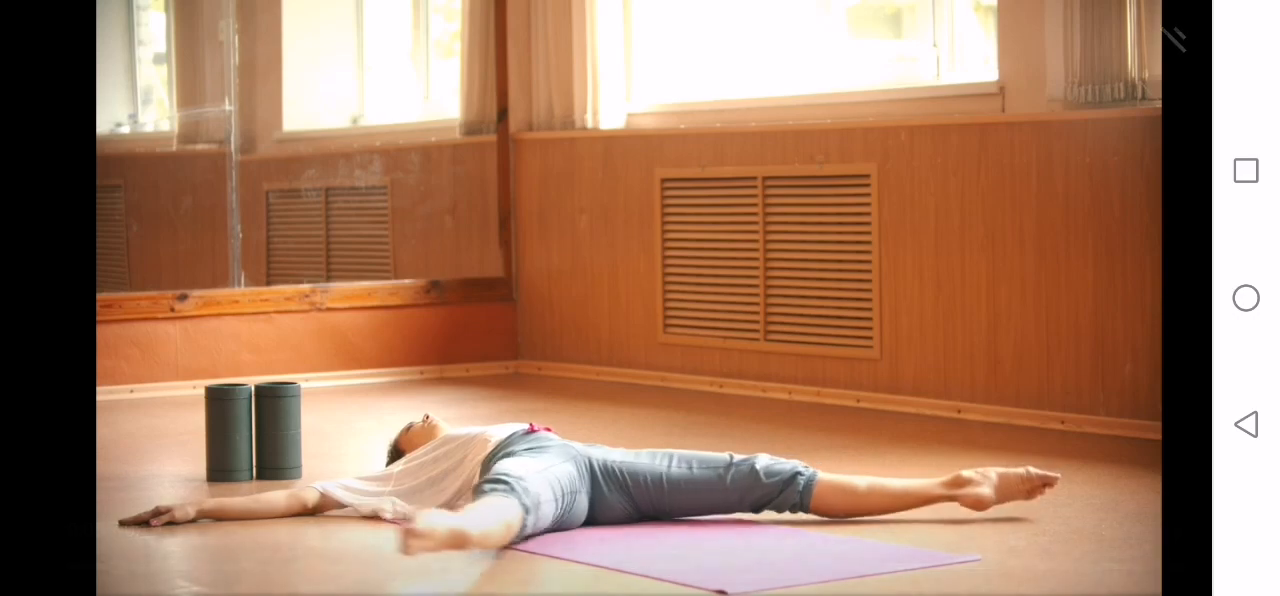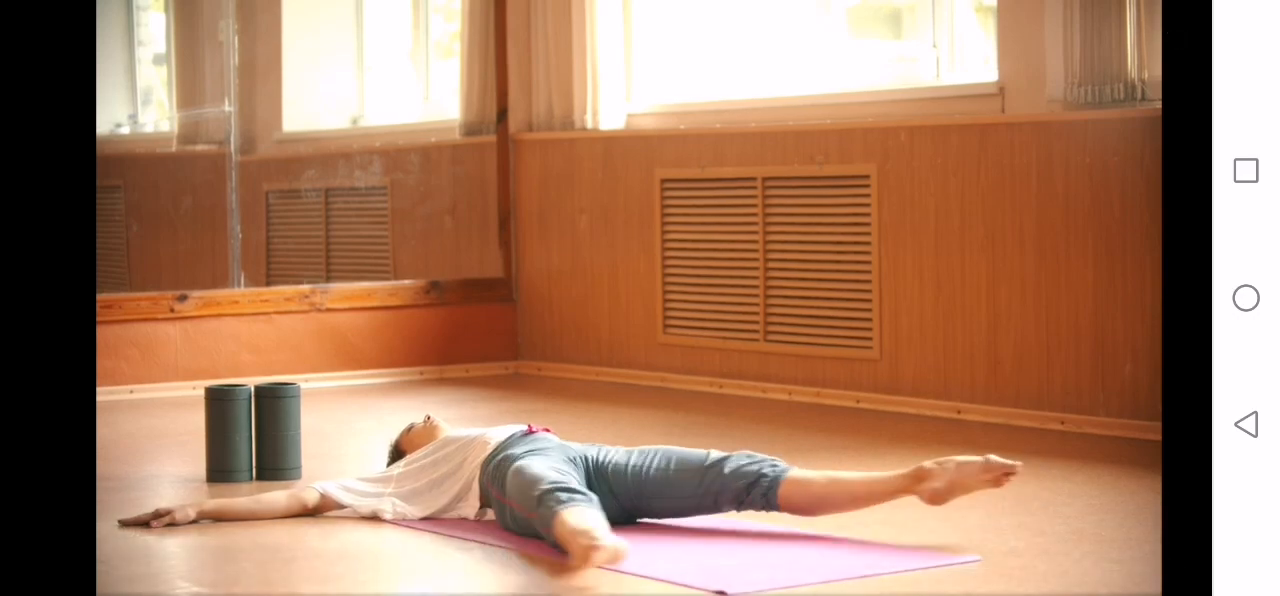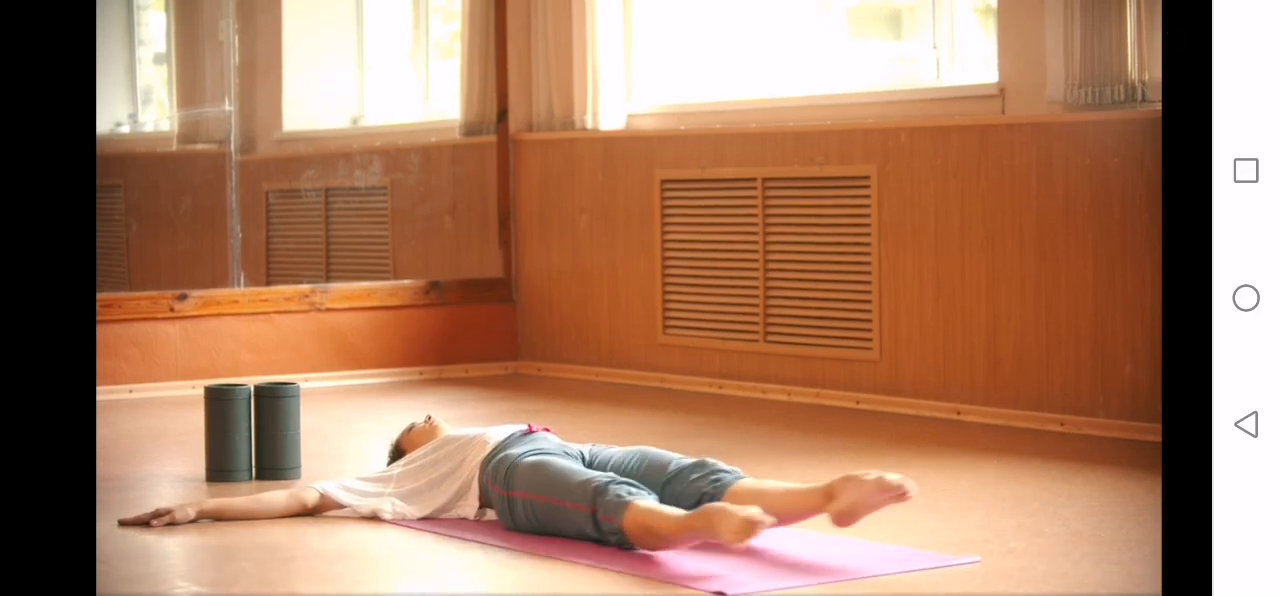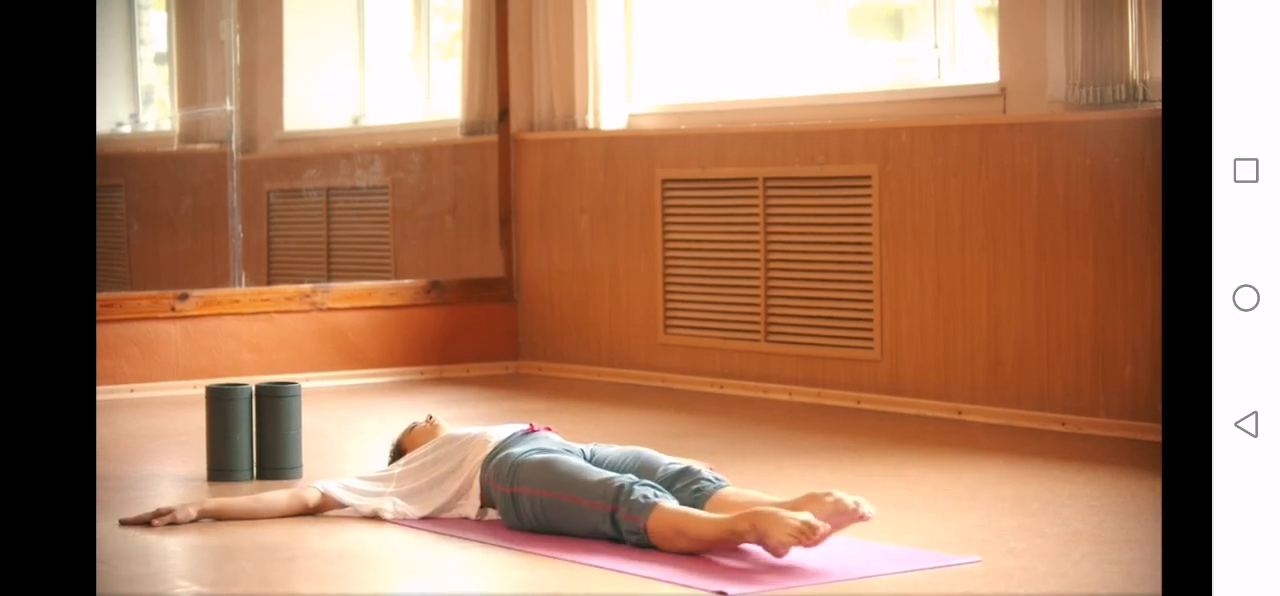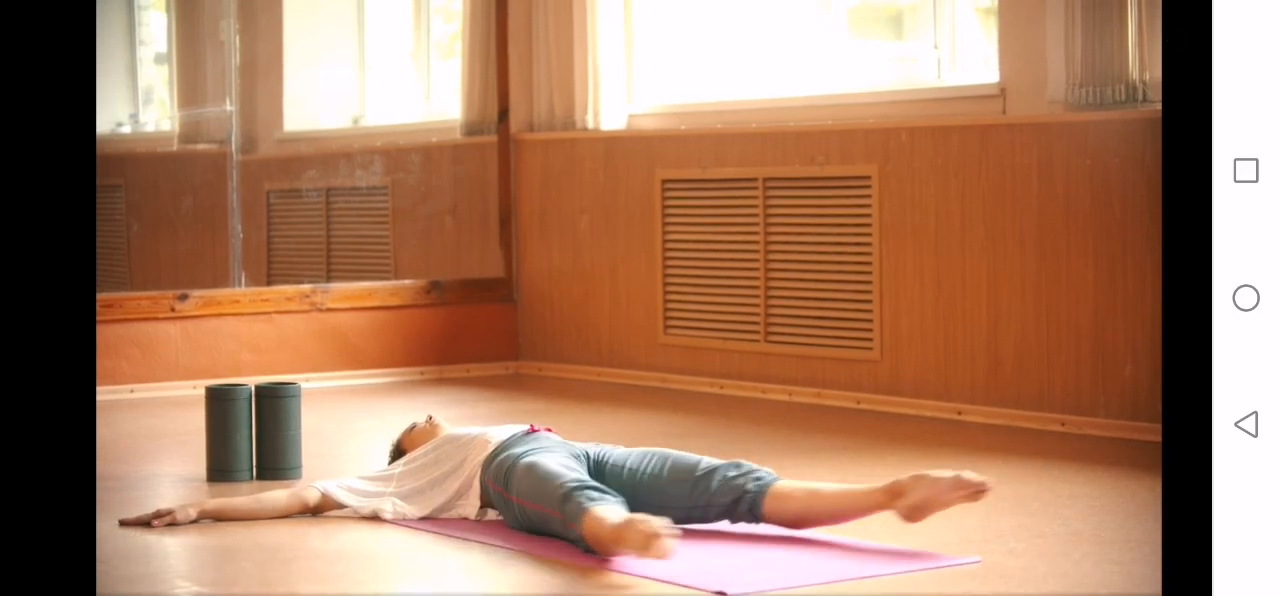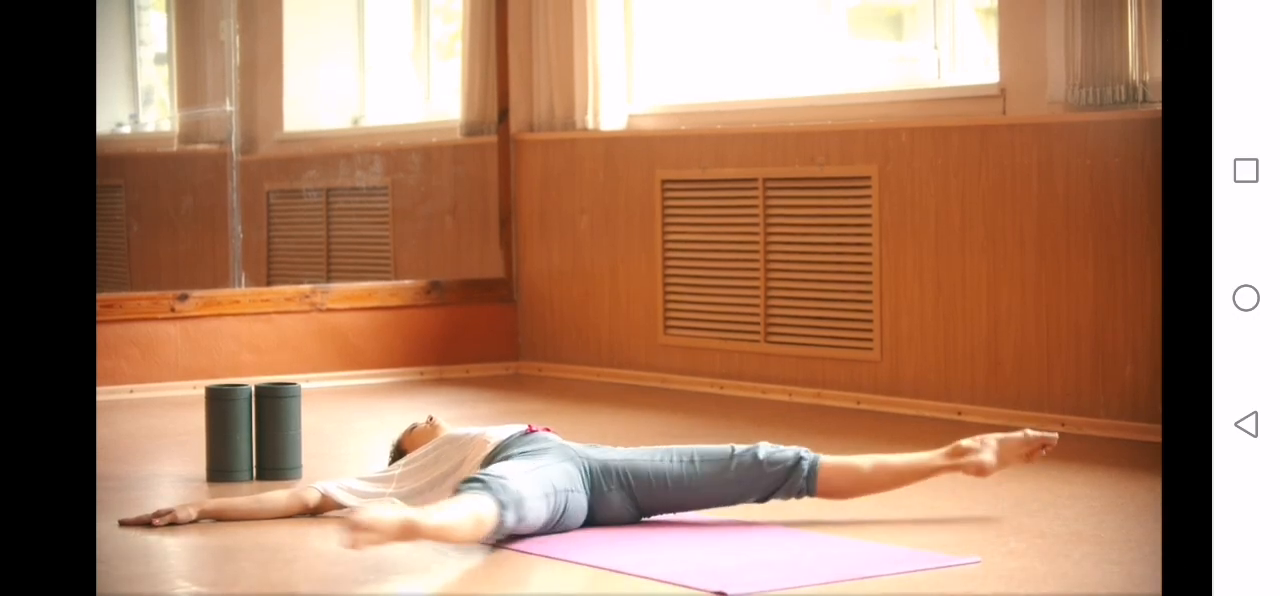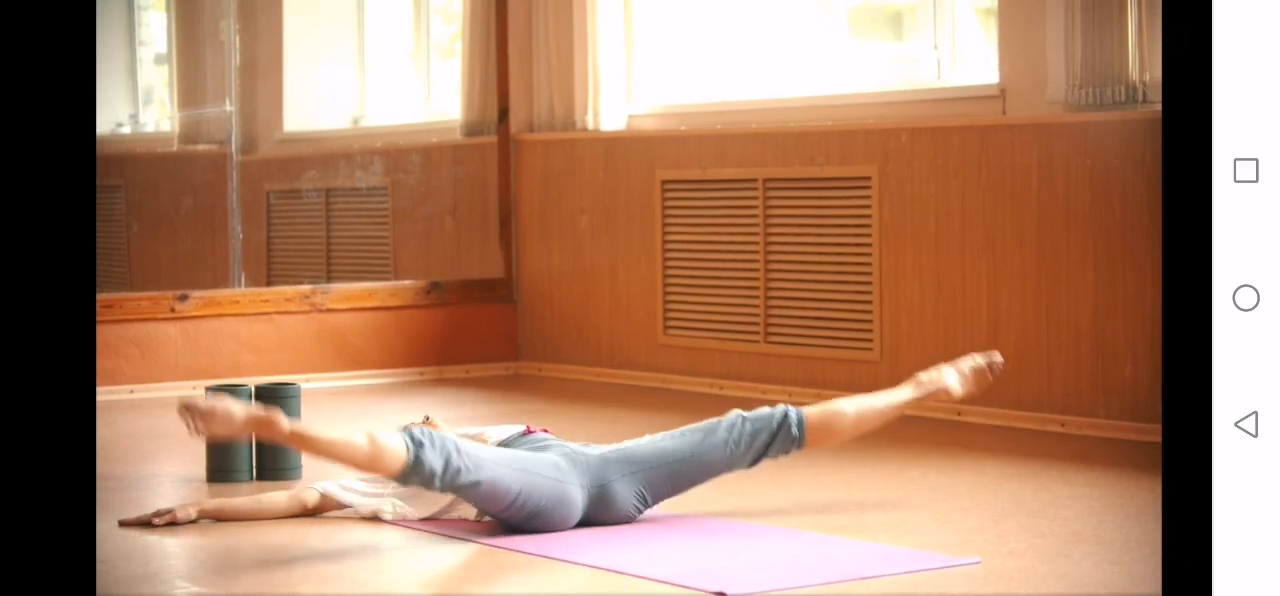
dt=0.5s
person 1, frame 1
left shoulder: (459, 452)
right shoulder: (394, 478)
right elbow: (300, 496)
right wrist: (197, 507)
left hip: (581, 460)
right hip: (527, 468)
left knee: (768, 477)
right knee: (516, 500)
person 1, frame 2
left shoulder: (464, 444)
right shoulder: (396, 477)
right elbow: (300, 498)
right wrist: (198, 508)
left hip: (569, 455)
right hip: (519, 465)
left knee: (743, 476)
right knee: (566, 497)
left ankle: (917, 478)
person 1, frame 3
left shoulder: (465, 445)
right shoulder: (395, 478)
right elbow: (297, 496)
right wrist: (197, 508)
left hip: (563, 451)
right hip: (517, 471)
left knee: (703, 479)
right knee: (621, 504)
left ankle: (828, 494)
person 1, frame 4
left shoulder: (461, 443)
right shoulder: (399, 476)
right elbow: (299, 498)
right wrist: (198, 508)
left hip: (564, 452)
right hip: (515, 467)
left knee: (690, 482)
right knee: (642, 505)
left ankle: (801, 509)
right ankle: (758, 523)
person 1, frame 5
left shoulder: (473, 438)
right shoulder: (398, 477)
right elbow: (300, 497)
right wrist: (199, 507)
left hip: (572, 453)
right hip: (522, 468)
left knee: (735, 483)
right knee: (590, 505)
left ankle: (899, 490)
person 1, frame 6
left shoulder: (453, 458)
right shoulder: (394, 479)
right elbow: (298, 497)
right wrist: (201, 508)
left hip: (588, 465)
right hip: (541, 476)
left knee: (770, 464)
person 1, frame 7
right shoulder: (389, 490)
right elbow: (304, 497)
right wrist: (200, 509)
left hip: (588, 470)
right hip: (548, 484)
left knee: (771, 426)
